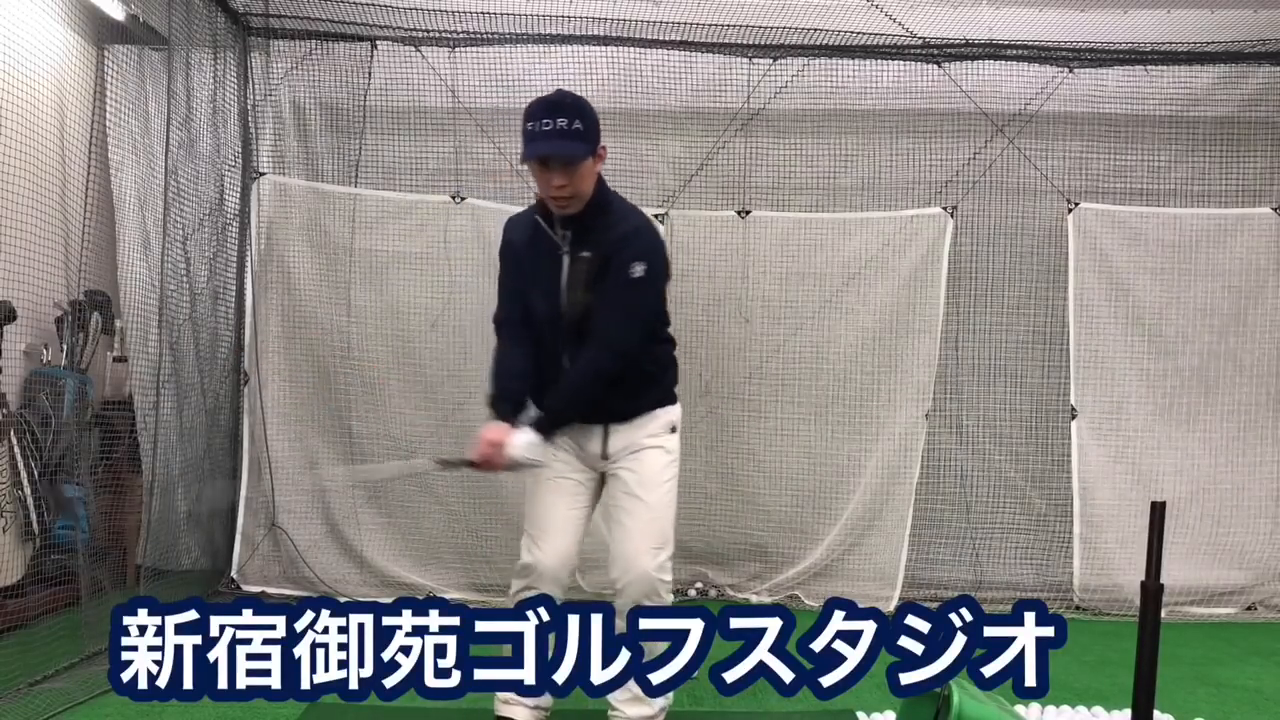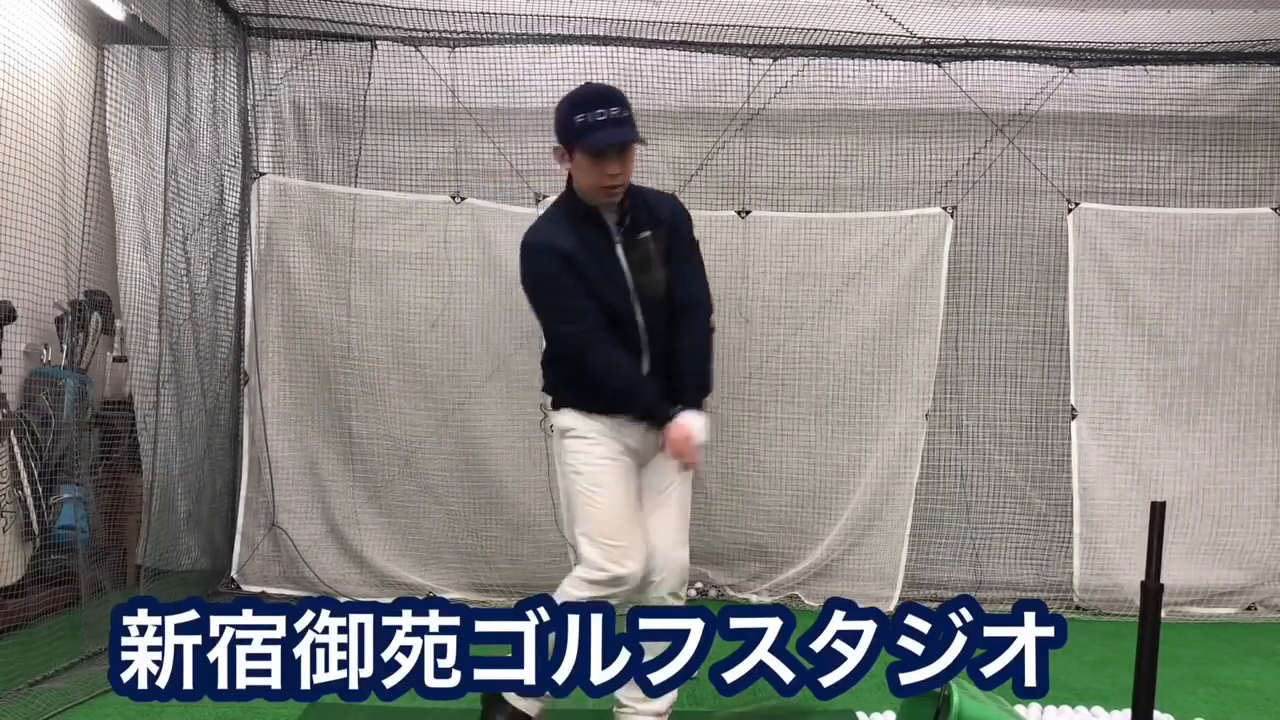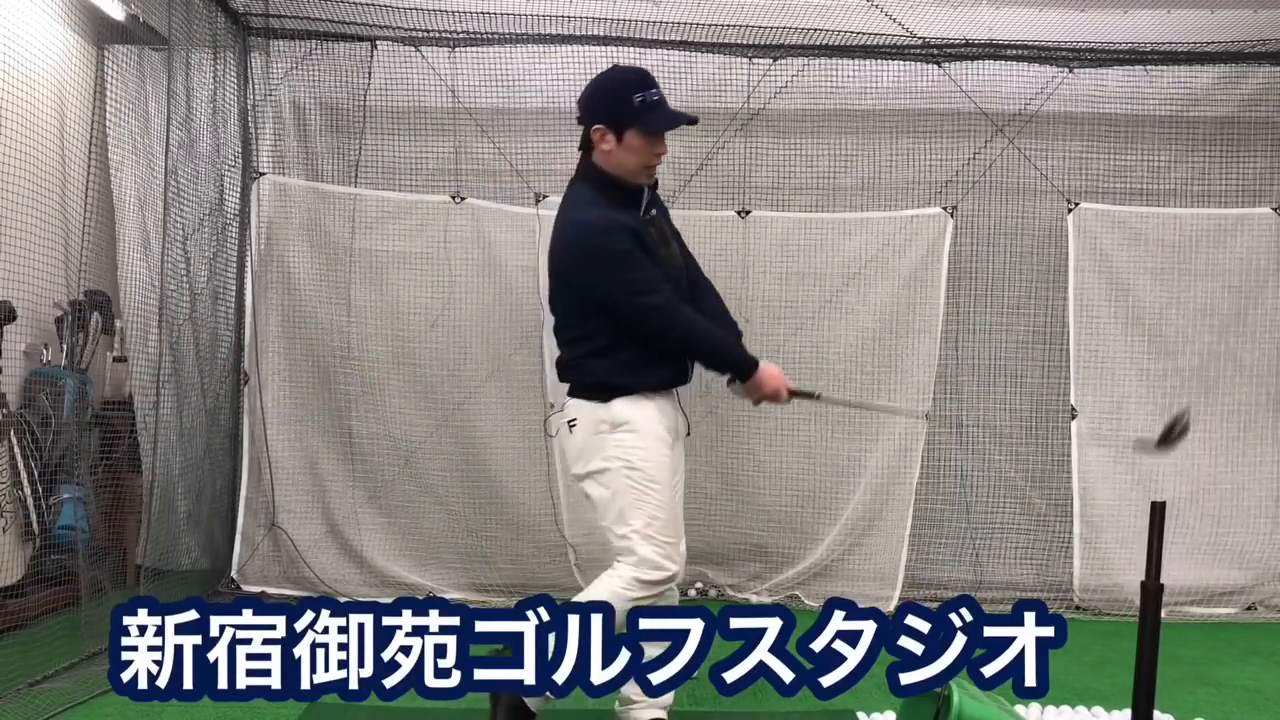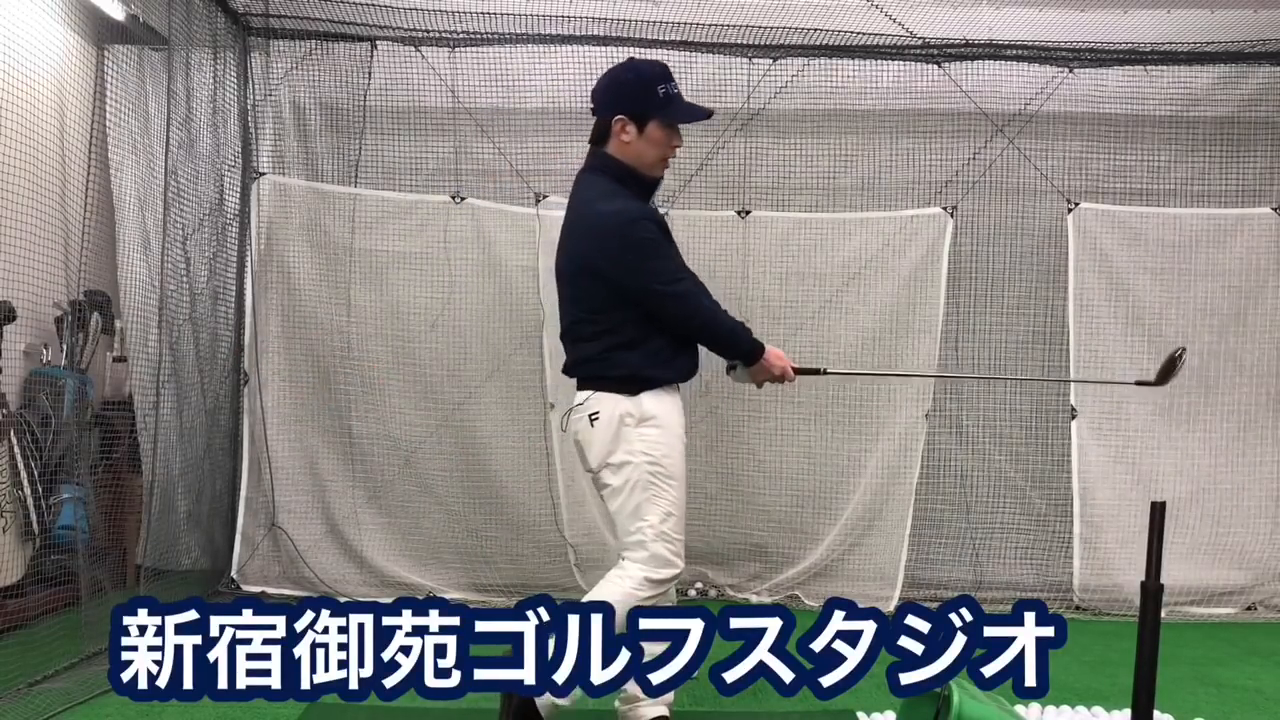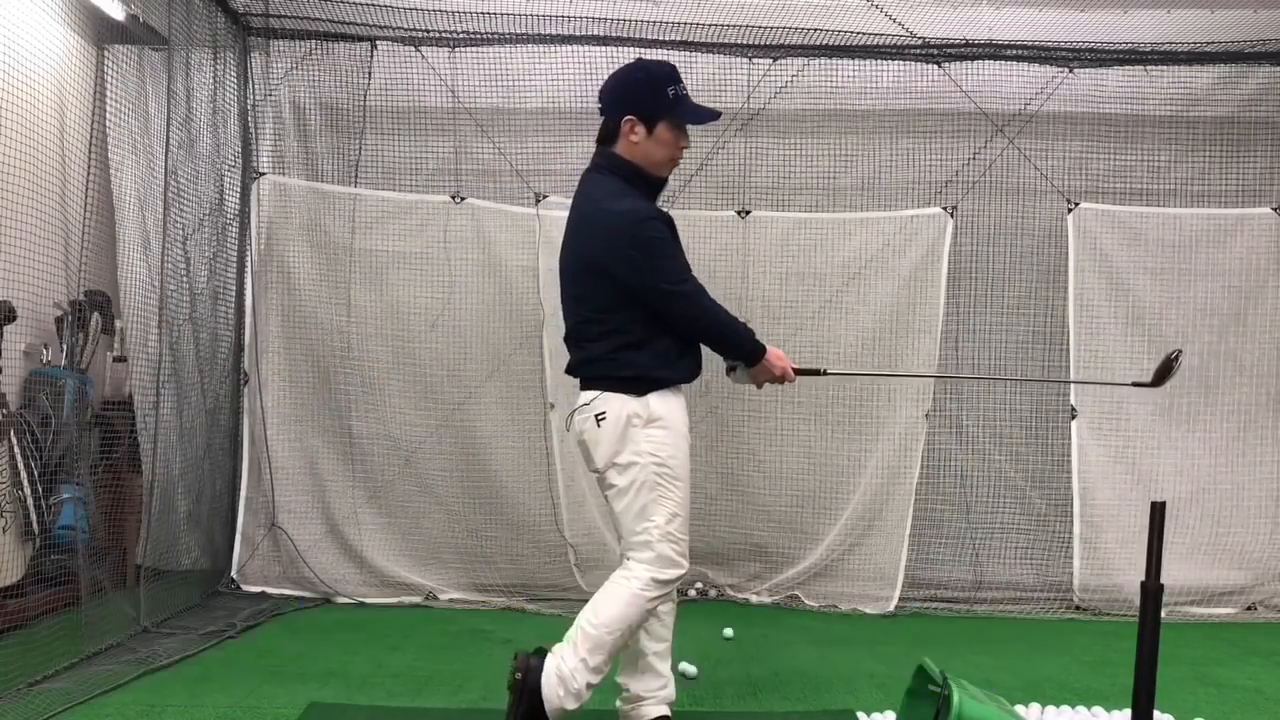
dt=0.2s
person 1, frame 1
left shoulder: (634, 238)
right shoulder: (521, 236)
left elbow: (609, 353)
right elbow: (516, 335)
left wrist: (533, 431)
right wrist: (503, 415)
left hip: (642, 426)
right hip: (566, 429)
left knee: (642, 574)
right knee: (542, 567)
person 1, frame 2
left shoulder: (665, 216)
right shoulder: (547, 242)
left elbow: (693, 320)
right elbow: (588, 347)
left wrist: (689, 410)
right wrist: (660, 421)
left hip: (666, 423)
right hip: (590, 424)
left knee: (665, 573)
right knee: (612, 568)
person 1, frame 3
left shoulder: (644, 201)
right shoulder: (587, 227)
left elbow: (694, 288)
right elbow: (665, 318)
left wrist: (742, 362)
right wrist: (749, 367)
left hip: (658, 406)
right hip: (615, 415)
left knee: (664, 568)
right knee: (650, 566)
person 1, frame 4
left shoulder: (619, 197)
right shoulder: (614, 217)
left elbow: (683, 286)
right elbow: (680, 306)
left wrist: (744, 348)
right wrist: (754, 351)
left hip: (641, 403)
right hip: (632, 408)
left knee: (655, 562)
right knee: (653, 564)
person 1, frame 5
left shoulder: (613, 196)
right shoulder: (625, 217)
left elbow: (681, 293)
right elbow: (684, 305)
left wrist: (744, 349)
right wrist: (754, 351)
left hip: (635, 402)
right hip: (637, 408)
left knee: (655, 559)
right knee: (657, 562)
